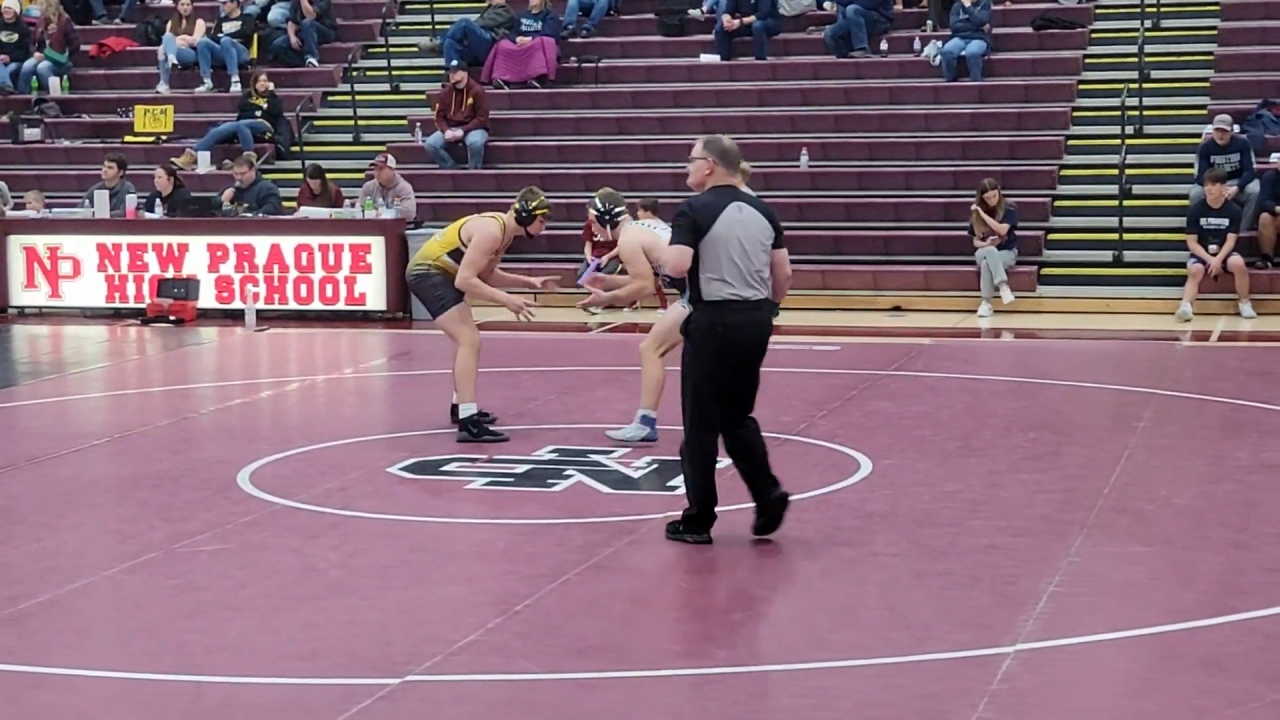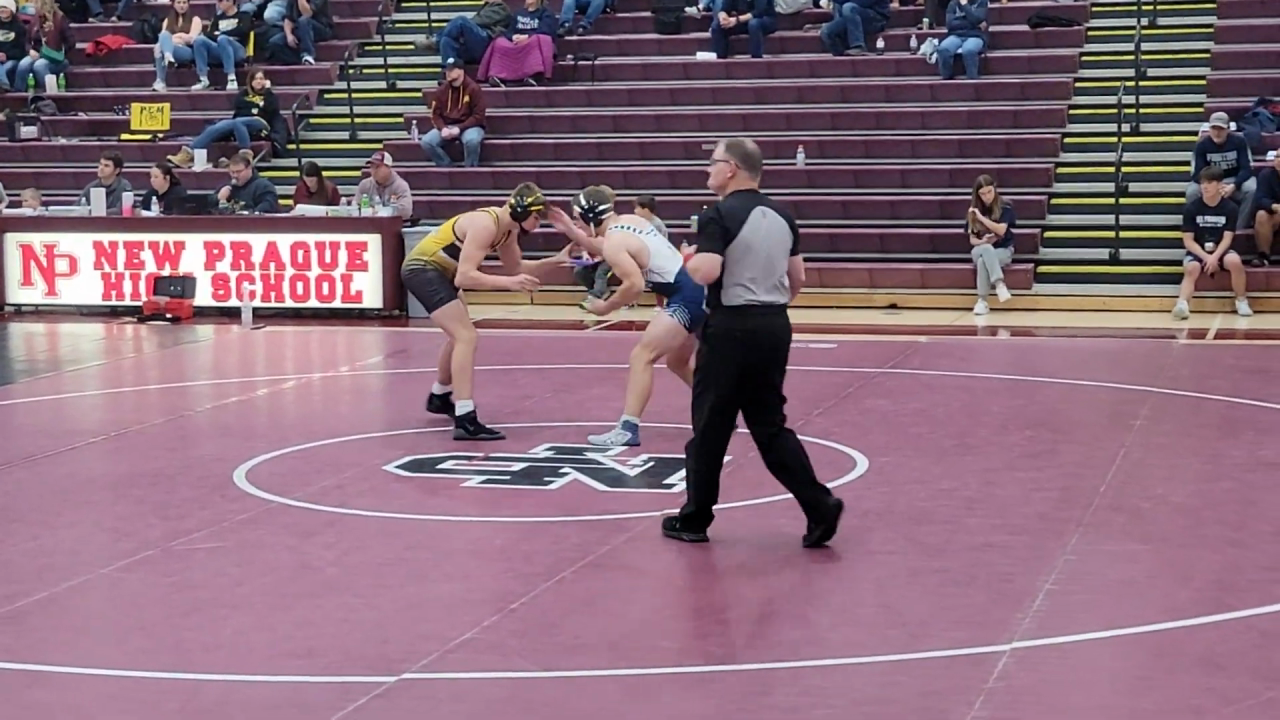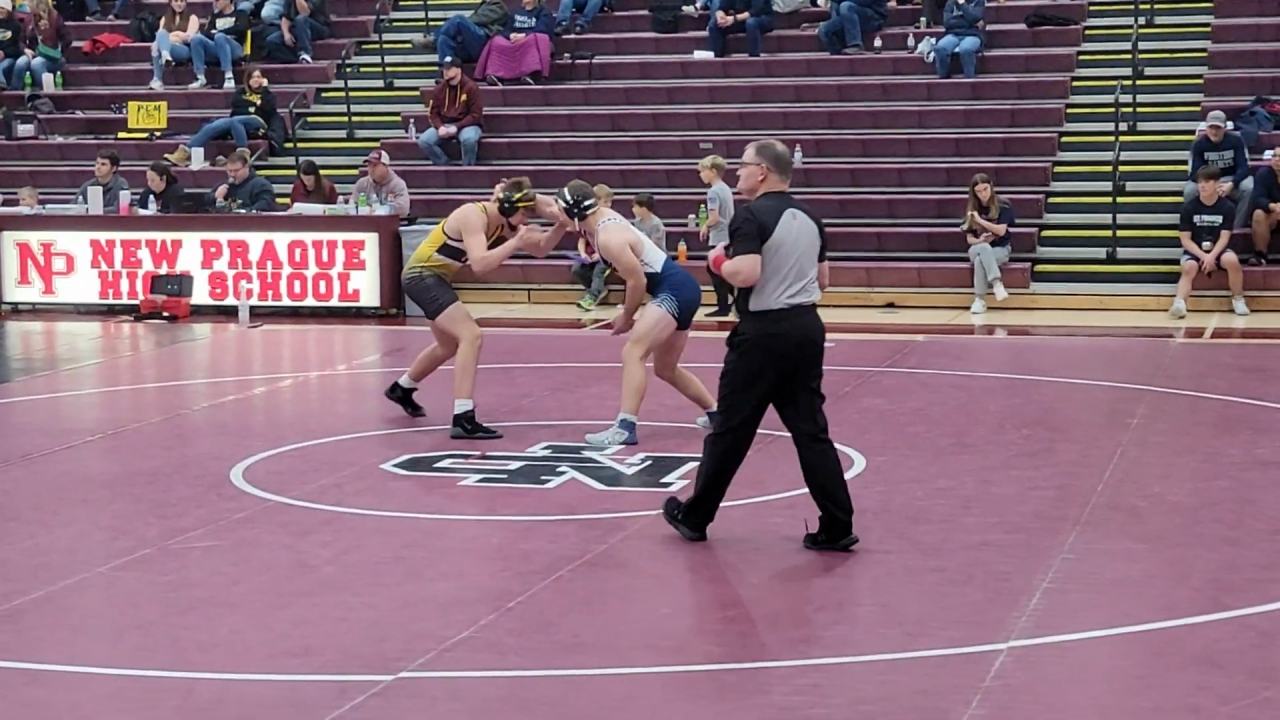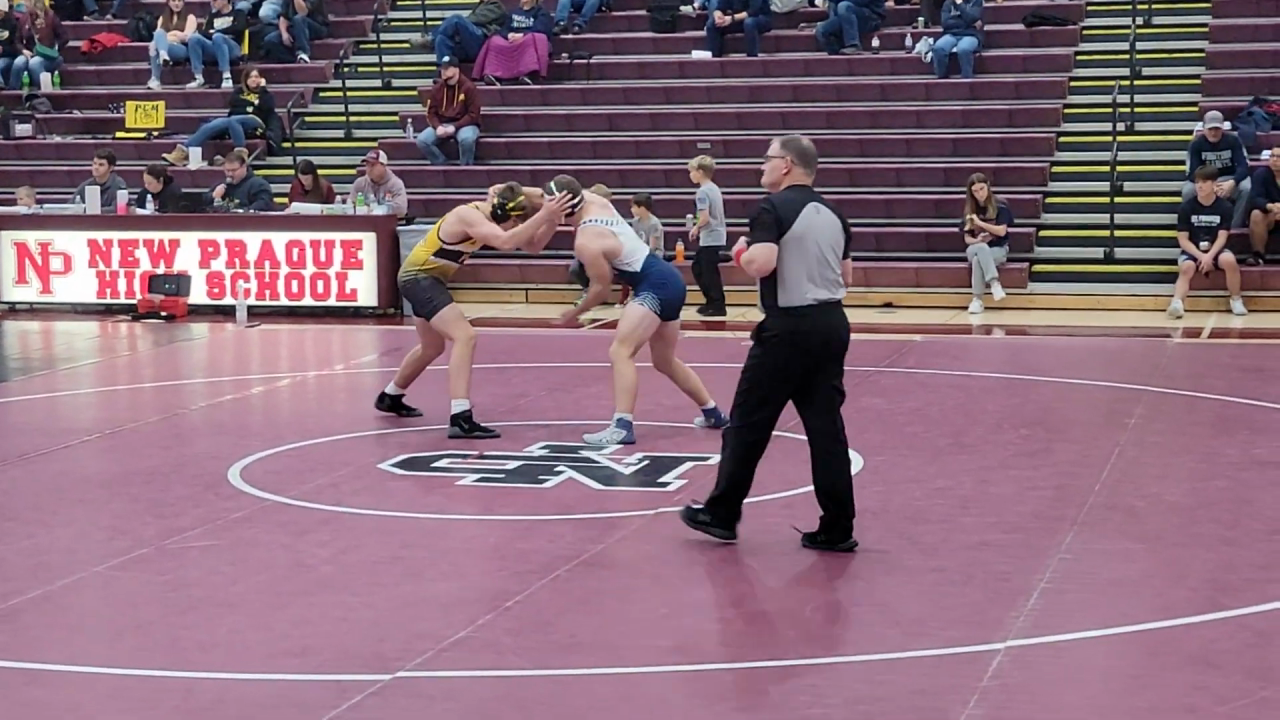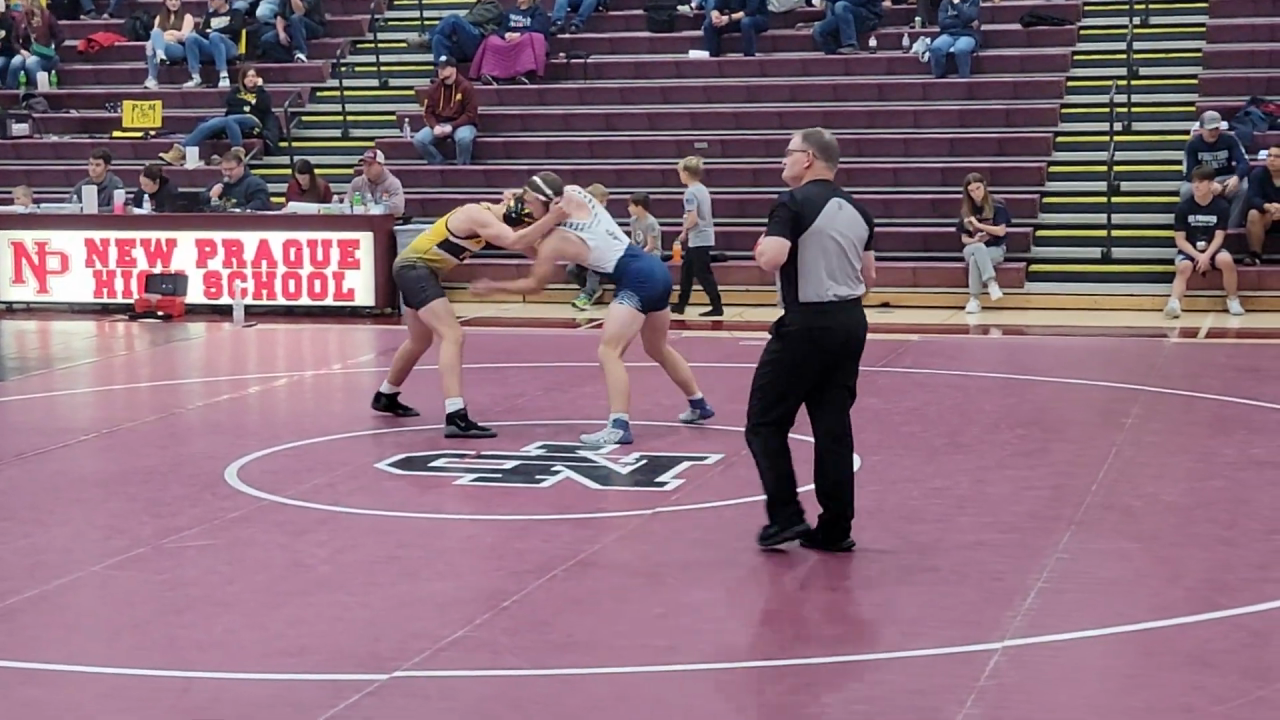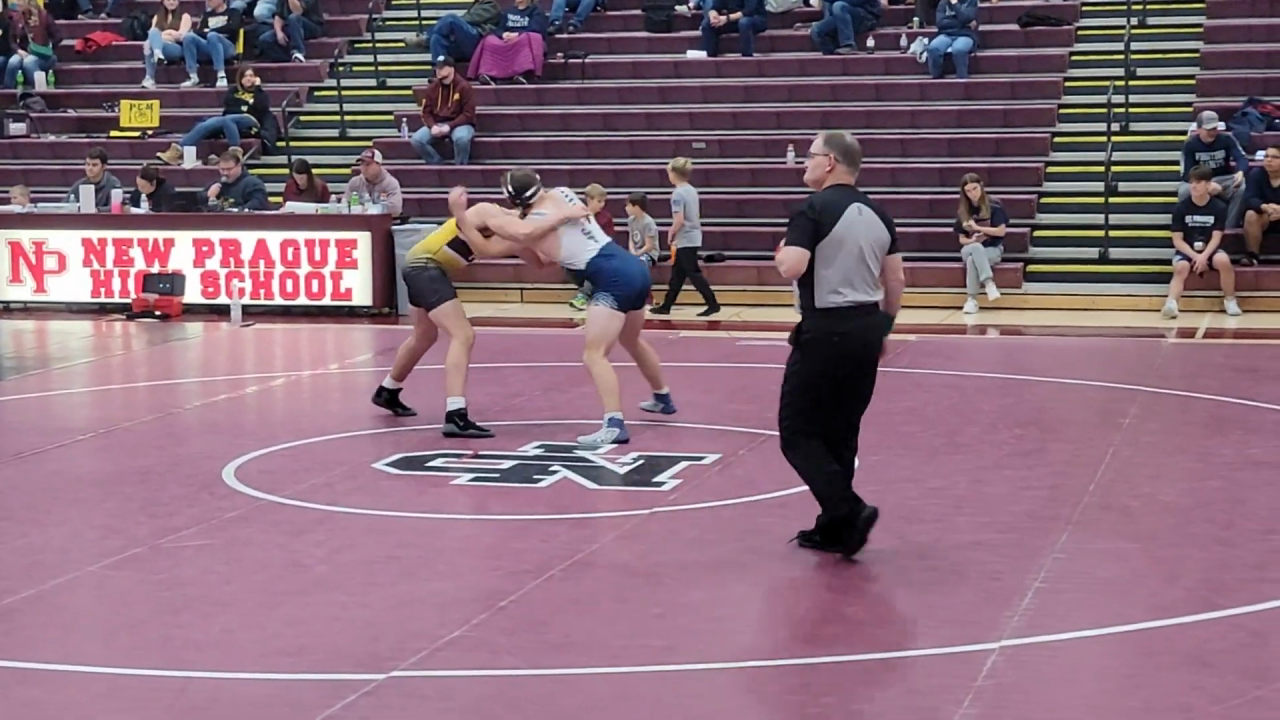
dt=0.1s
person 1, frame 1
left shoulder: (695, 209)
right shoulder: (763, 211)
left elbow: (677, 266)
right elbow: (782, 274)
left wrist: (664, 255)
left hip: (715, 325)
right hip: (754, 321)
left knee: (701, 423)
right knee: (737, 418)
left ankle: (697, 521)
right ankle: (768, 495)
person 1, frame 2
left shoulder: (720, 214)
right shoulder: (781, 217)
left elbow: (703, 274)
right elbow: (797, 279)
left wrist: (694, 260)
left hip: (732, 331)
right hip: (776, 328)
left knee: (710, 427)
right knee: (771, 426)
left ankle: (694, 521)
right ankle: (821, 506)
person 1, frame 3
left shoulder: (752, 215)
right shoulder: (809, 218)
left elbow: (746, 274)
right elbow: (822, 280)
left wrist: (720, 262)
left hip: (763, 333)
right hip: (806, 330)
left knee: (732, 428)
right knee: (809, 429)
left ankle: (695, 514)
right ankle: (837, 524)
person 1, frame 4
left shoulder: (773, 209)
right shoulder: (833, 215)
left elbow: (761, 264)
left wrist: (742, 254)
left hip: (787, 330)
right hip: (833, 325)
left knee: (747, 425)
right knee: (826, 429)
left ankle: (721, 514)
right ankle: (838, 528)
person 1, frame 5
left shoulder: (794, 203)
right shoulder: (856, 210)
left elbow: (771, 260)
right elbow: (868, 273)
left wrist: (761, 247)
left hip: (807, 327)
right hip: (850, 323)
left knee: (765, 423)
right knee: (832, 428)
left ankle: (785, 516)
right ankle: (834, 527)
person 1, frame 6
left shoulder: (813, 208)
right shoulder: (878, 214)
left elbow: (792, 268)
right elbow: (895, 279)
left wrist: (781, 252)
right wrist: (883, 325)
left hip: (826, 332)
right hip: (869, 328)
left knee: (799, 435)
right knee: (839, 435)
left ankle: (850, 513)
right ankle: (833, 528)
person 2, frame 1
left shoulder: (629, 240)
right shoulder: (646, 225)
left elbow: (645, 286)
right elbow: (650, 277)
left wrist: (606, 298)
right wrist: (609, 282)
left knee: (650, 349)
left ankle: (645, 423)
person 2, frame 2
left shoulder: (614, 243)
right shoulder: (631, 221)
left elbow: (634, 285)
right elbow: (598, 248)
left wrist: (606, 307)
right wrist: (568, 228)
left hip: (687, 298)
right hip: (698, 294)
left knee: (641, 357)
right knee: (678, 365)
left ankle: (627, 428)
person 2, frame 3
left shoulder: (607, 238)
right shoulder: (602, 214)
left elbow: (637, 281)
left wrist: (625, 316)
left hip: (675, 291)
right hip: (680, 288)
left knee: (633, 353)
right knee: (666, 368)
left ankle: (625, 427)
right ankle: (717, 414)
person 2, frame 4
left shoulder: (585, 242)
right shoulder: (596, 201)
left elbow: (601, 290)
left wrist: (575, 312)
left hip: (656, 287)
right hip: (668, 282)
left knee: (620, 353)
right knee: (666, 361)
left ankle: (622, 427)
right ankle: (712, 413)
person 2, frame 5
left shoulder: (554, 243)
right shoulder: (576, 193)
left elbow: (533, 285)
left wrist: (492, 287)
left hip: (638, 283)
right hip: (655, 272)
left knee: (608, 352)
right knee: (657, 348)
left ankle: (619, 427)
right ankle: (699, 406)
person 2, frame 6
left shoulder: (527, 228)
right shoulder: (563, 193)
left hip: (614, 281)
right hip: (634, 270)
left knee: (593, 355)
right knee: (632, 342)
left ankle: (614, 425)
right ankle: (663, 399)
person 3, frame 1
left shoulder: (506, 233)
right shoulder: (491, 231)
left elbow: (487, 274)
right elbow: (465, 280)
left wrist: (529, 282)
right wrist: (506, 299)
left hip: (438, 273)
right hip: (426, 273)
left knee: (469, 339)
right knee: (470, 341)
left ankle: (462, 407)
right ankle: (468, 423)
person 3, frame 2
left shoulder: (508, 229)
right shoulder: (484, 225)
left elbow: (517, 268)
right elbow: (464, 277)
left wrist: (553, 262)
right wrist: (509, 282)
left hip: (433, 270)
right hip: (421, 269)
left knee: (460, 336)
right knee: (467, 337)
left ankle: (440, 396)
right ankle: (465, 421)
person 3, frame 3
left shoulder: (501, 223)
right shoulder: (474, 216)
left elbow: (540, 247)
right elbow: (481, 265)
left wrist: (560, 226)
right wrist: (516, 242)
left hip: (432, 276)
right hip: (422, 275)
left knee: (448, 345)
right knee: (471, 336)
left ankle: (402, 389)
right ankle: (462, 419)
person 3, frame 4
left shoulder: (493, 215)
right shoulder: (469, 215)
left elbow: (534, 239)
right elbow: (506, 242)
left wrist: (551, 219)
right wrist: (542, 214)
left hip: (424, 276)
right hip: (418, 278)
left knee: (433, 346)
right knee: (465, 337)
left ankle: (390, 397)
right ankle: (460, 419)
person 3, frame 5
left shoulder: (492, 215)
right shoulder: (478, 215)
right elbow: (514, 242)
right wrist: (552, 218)
left hip: (421, 269)
right hip: (414, 269)
left knee: (420, 340)
right knee: (452, 336)
left ankle: (385, 397)
right ankle: (456, 418)
person 3, frame 6
right shoulder: (492, 212)
left hip: (422, 266)
right hip: (425, 267)
left knee: (423, 337)
right knee: (463, 335)
left ankle: (387, 392)
right ankle: (455, 417)
